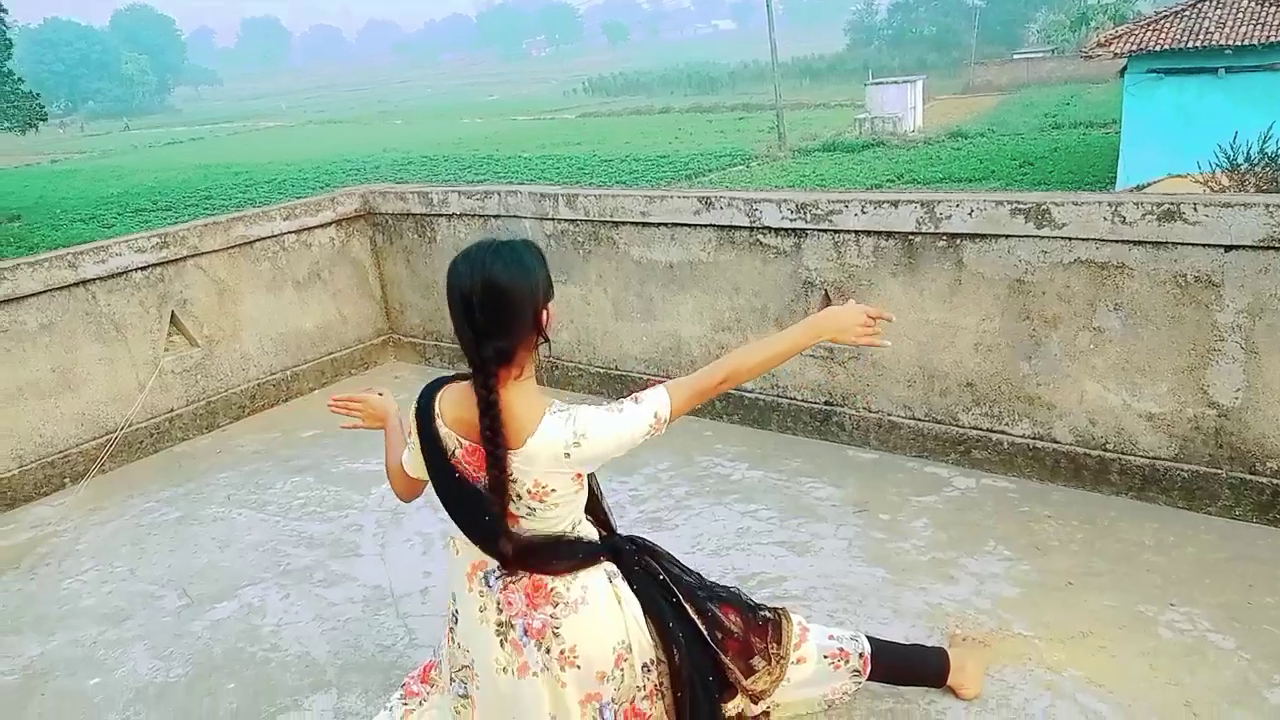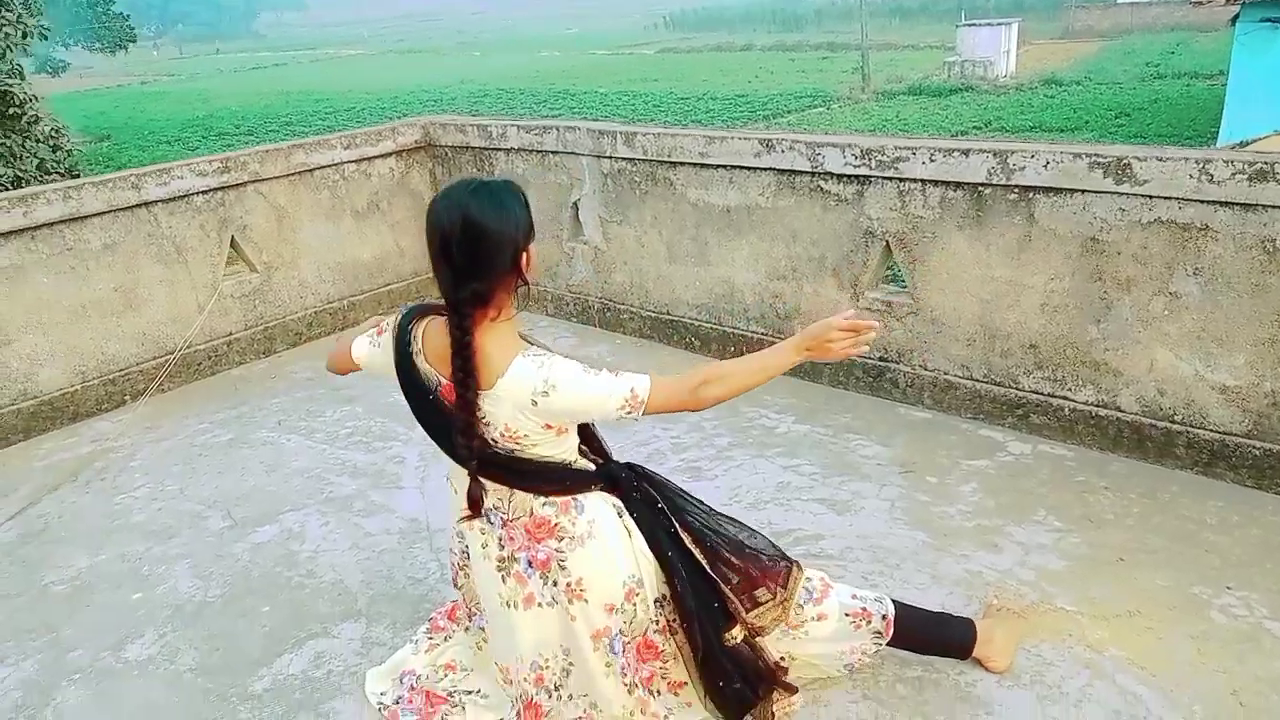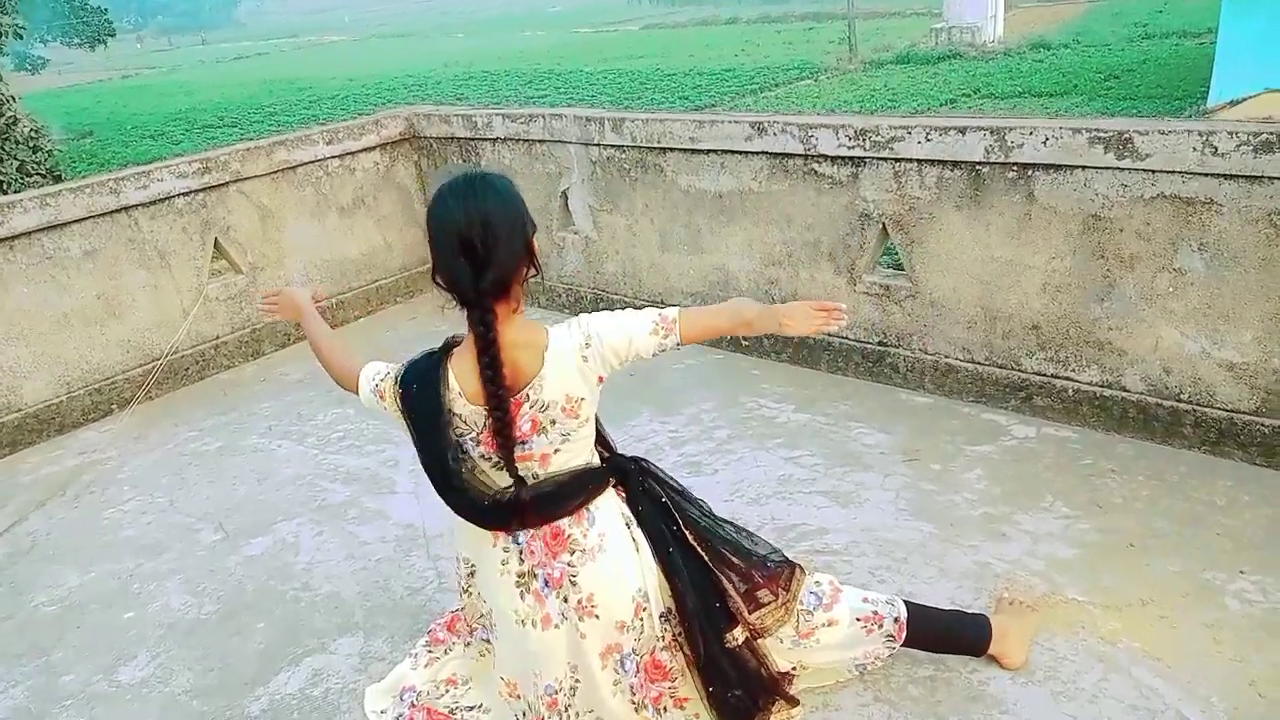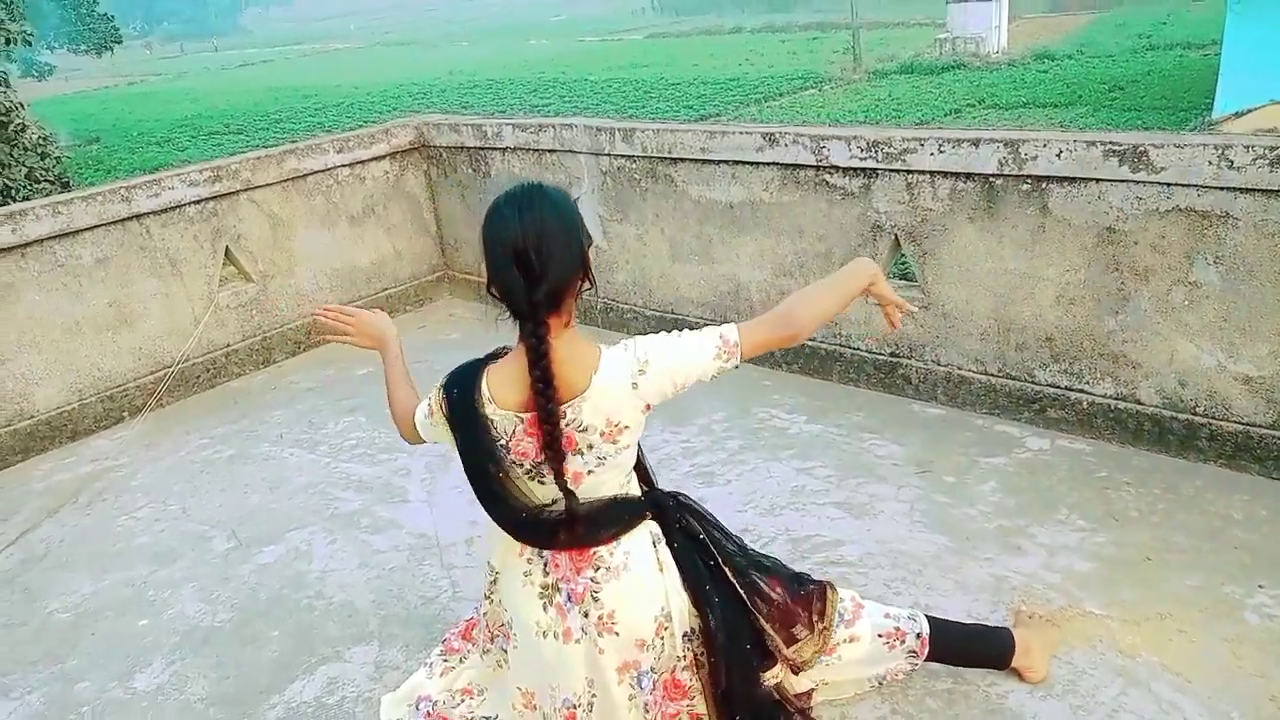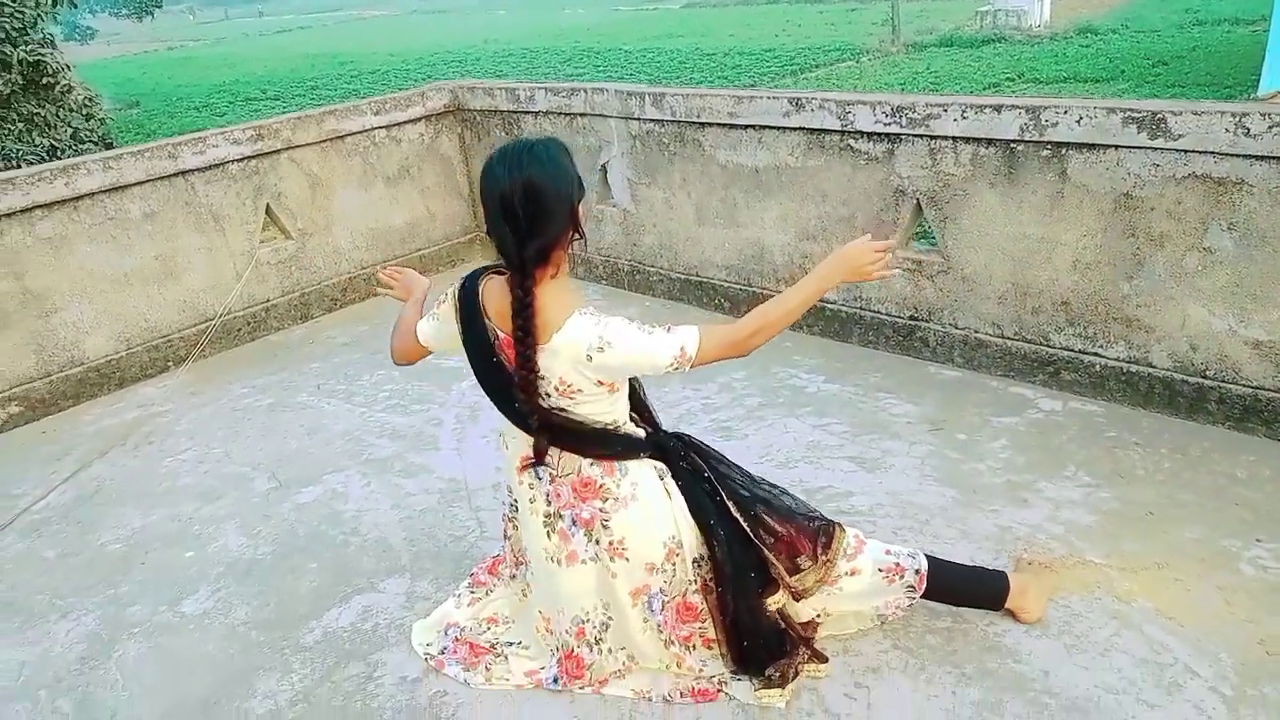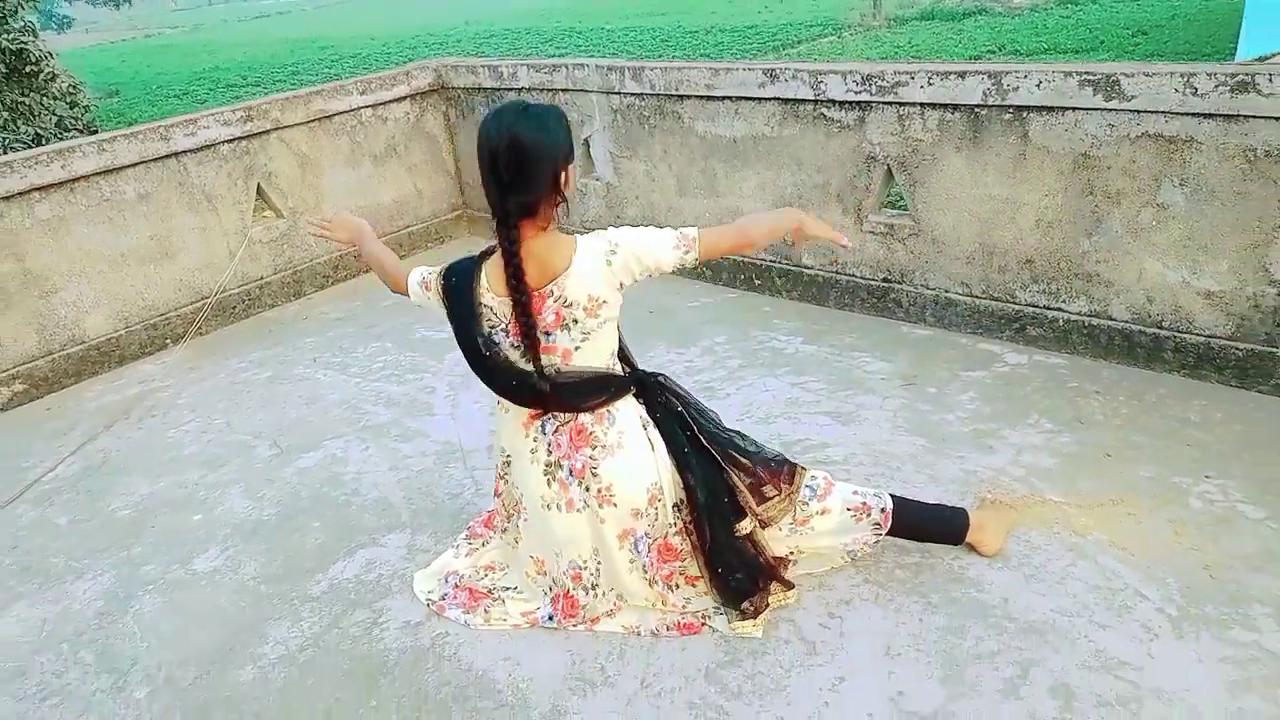
dt=0.5s
person 1, frame 1
left shoulder: (437, 405)
right shoulder: (570, 435)
left elbow: (404, 486)
right elbow: (709, 381)
left wrist: (391, 421)
right wrist: (821, 325)
left hip: (494, 627)
right hip: (579, 616)
right knee: (736, 640)
right ankle: (945, 667)
person 1, frame 2
left shoulder: (415, 335)
right shoulder: (540, 382)
left elbow: (336, 358)
right elbow: (697, 390)
right wrist: (801, 344)
left hip: (501, 569)
right hip: (586, 554)
right knee: (760, 594)
person 1, frame 3
left shoulder: (428, 385)
right shoulder: (579, 346)
left elbow: (350, 375)
right elbow: (712, 318)
left wrist: (306, 312)
right wrist: (783, 316)
left hip: (512, 584)
right hip: (604, 562)
right knee: (771, 597)
person 1, frame 4
left shoulder: (470, 393)
right shoulder: (629, 370)
left elbow: (411, 423)
right elbow: (785, 327)
left wrist: (386, 341)
right wrist: (864, 273)
left hip: (535, 603)
right hip: (630, 589)
right knee: (796, 614)
right ankle: (1010, 648)
person 1, frame 5
left shoulder: (473, 300)
right shoulder: (595, 340)
left elbow: (403, 348)
right elbow: (738, 338)
left wrist: (415, 294)
right wrist: (836, 269)
left hip: (550, 527)
right hip: (632, 515)
right knee: (792, 547)
right ankle: (1006, 589)
person 1, frame 6
left shoulder: (466, 282)
right shoulder: (605, 254)
left elbow: (400, 277)
right elbow: (729, 239)
left wrist: (360, 235)
right wrist: (793, 219)
left hip: (539, 475)
right hip: (622, 457)
right knee: (764, 494)
right ankle: (962, 525)
